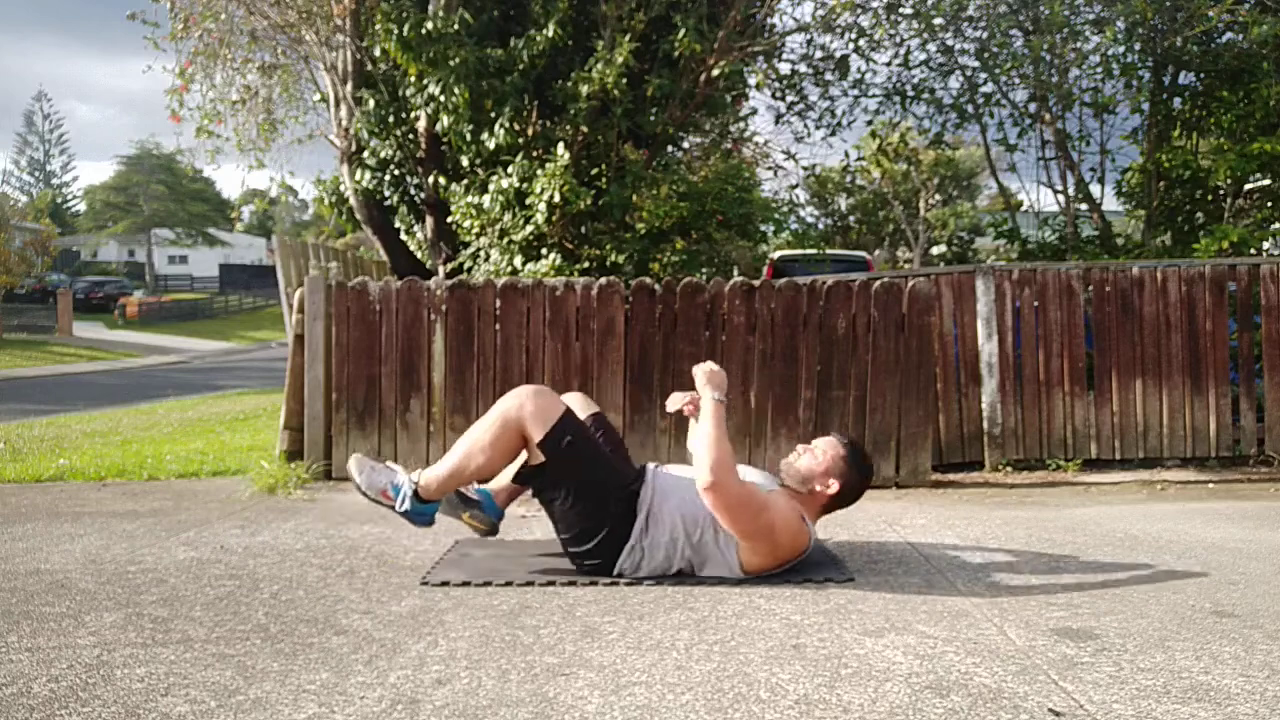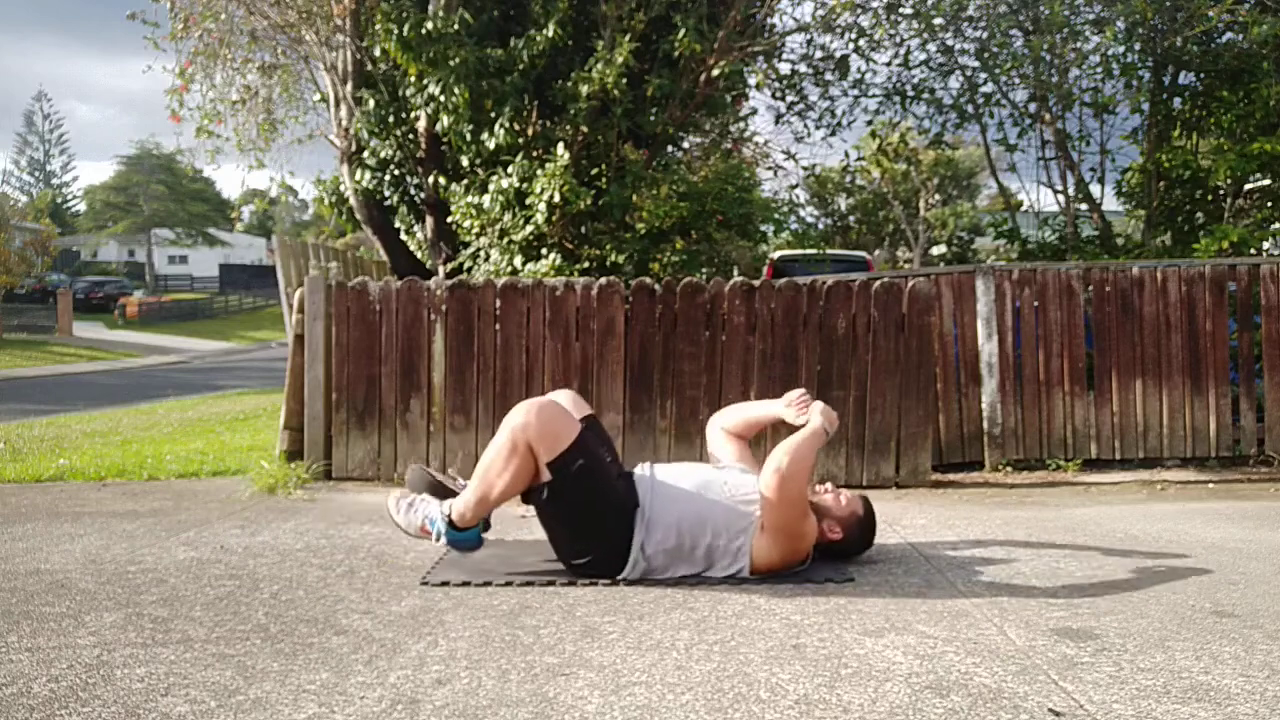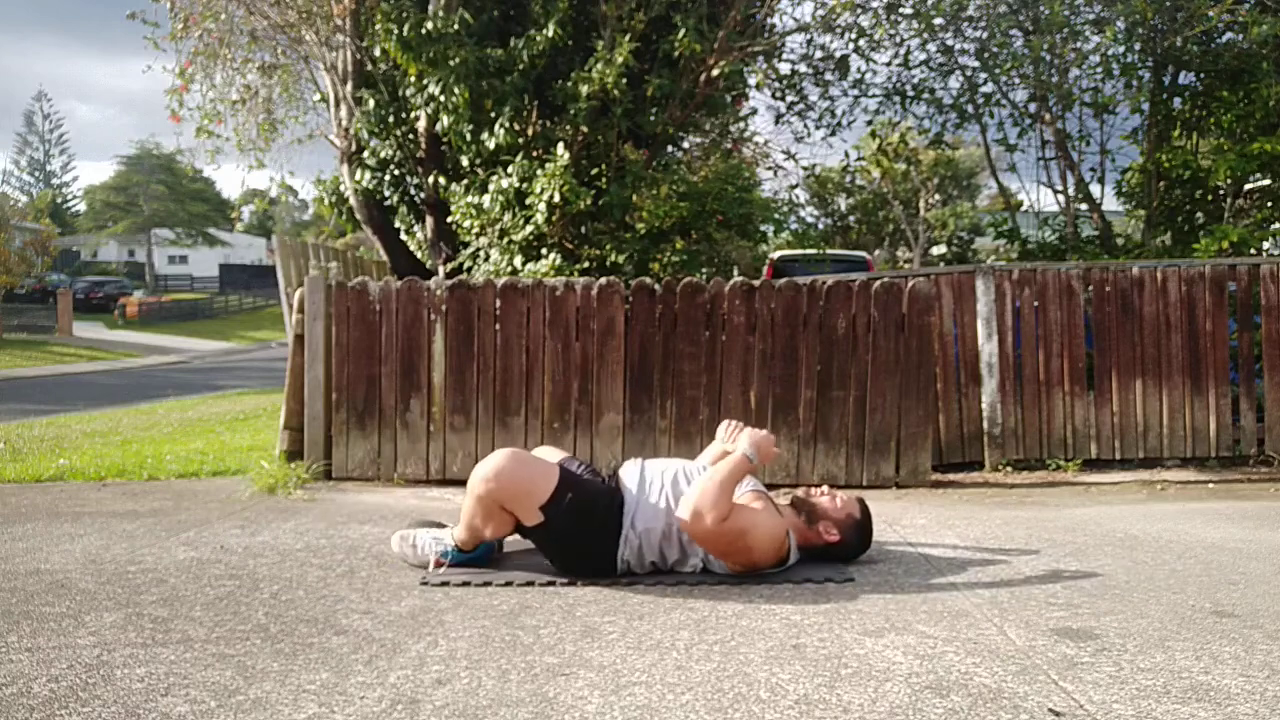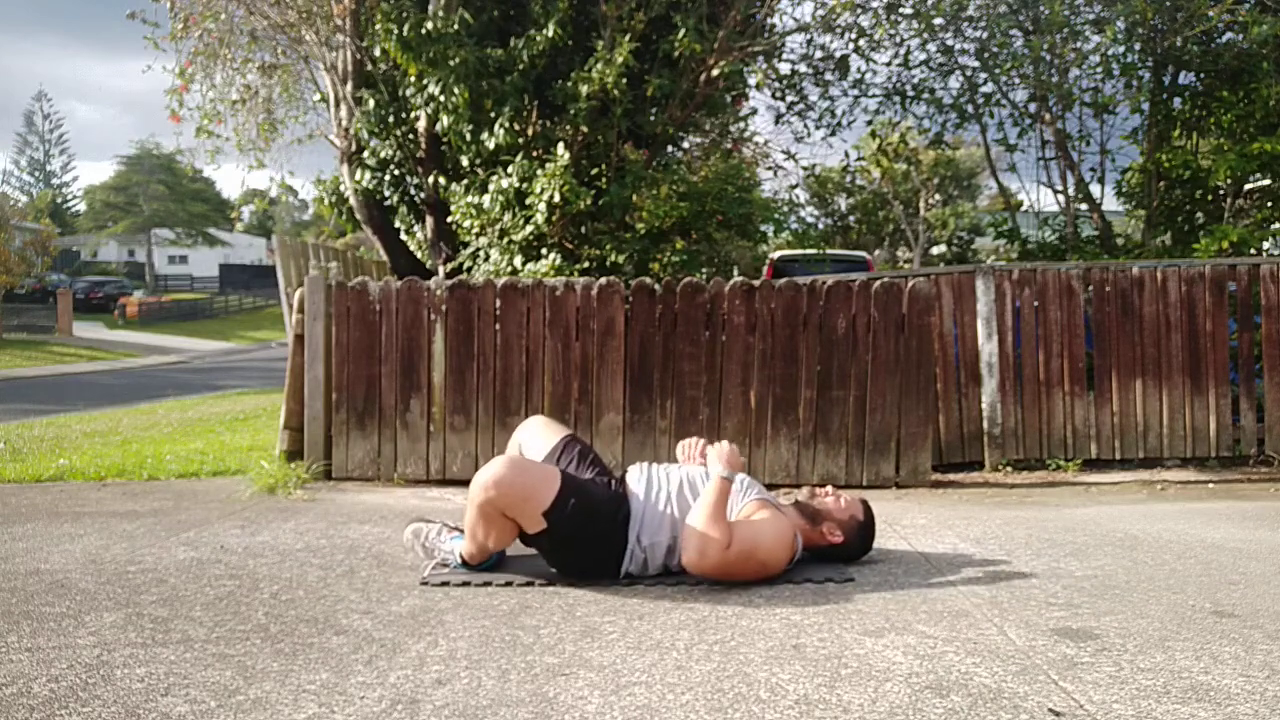
dt=0.5s
person 1, frame 1
left shoulder: (785, 533)
right shoulder: (778, 501)
left elbow: (711, 480)
right elbow: (720, 469)
left wrist: (713, 395)
right wrist: (700, 413)
left hip: (610, 533)
right hip: (630, 496)
left knee: (527, 402)
right knee: (566, 406)
left ankle: (418, 495)
right ankle: (485, 504)
person 1, frame 2
left shoulder: (792, 539)
right shoulder: (758, 491)
left elbow: (781, 477)
right elbow: (721, 426)
left wrist: (819, 427)
right wrist: (783, 409)
left hip: (611, 540)
right hip: (623, 494)
left knee: (534, 417)
right knee: (561, 401)
left ankle: (458, 521)
right ankle: (472, 496)
person 1, frame 3
left shoulder: (770, 535)
right shoulder: (768, 511)
left elbow: (697, 516)
right elbow: (691, 485)
left wrist: (747, 455)
right wrist: (723, 447)
left hip: (606, 532)
right hip: (613, 499)
left knee: (501, 470)
right knee: (543, 457)
left ankle: (461, 545)
right ankle: (482, 531)
person 1, frame 4
left shoulder: (778, 540)
right shoulder: (769, 511)
left elbow: (701, 553)
left wrist: (722, 472)
right wrist: (697, 465)
left hip: (610, 537)
right hip: (616, 494)
left knee: (499, 479)
right knee: (534, 429)
left ankle: (472, 554)
right ankle: (484, 530)
